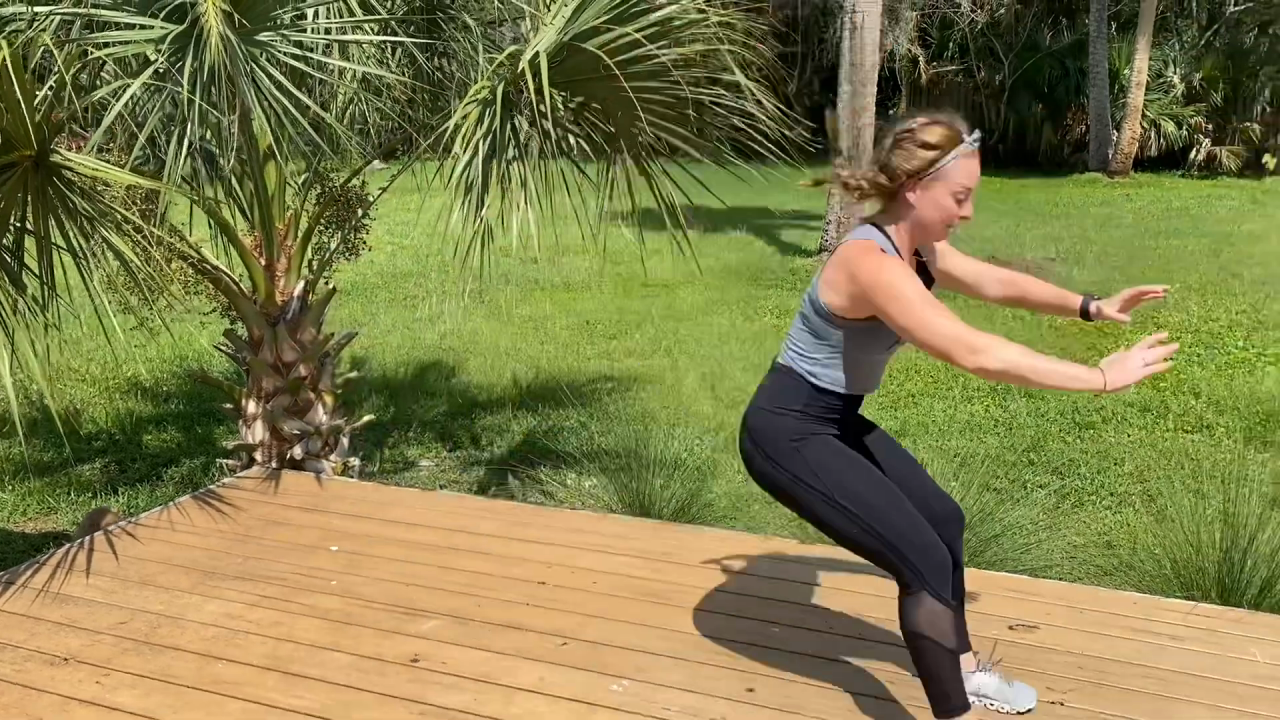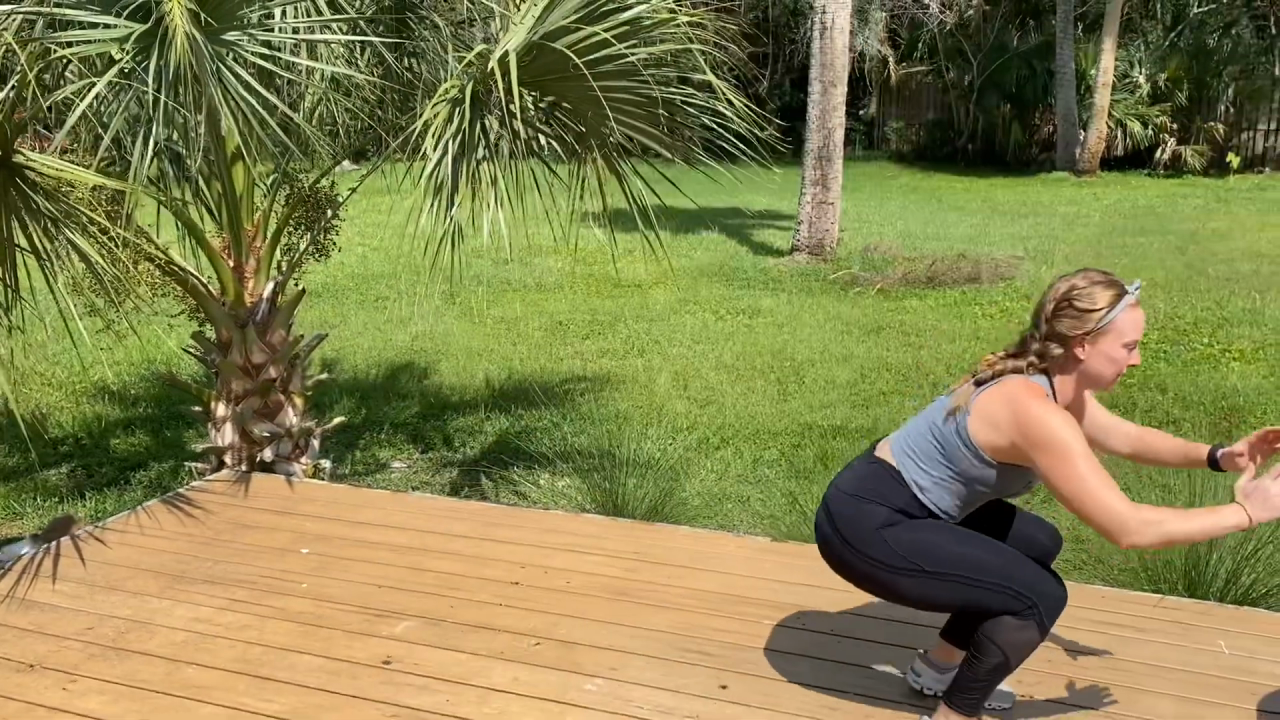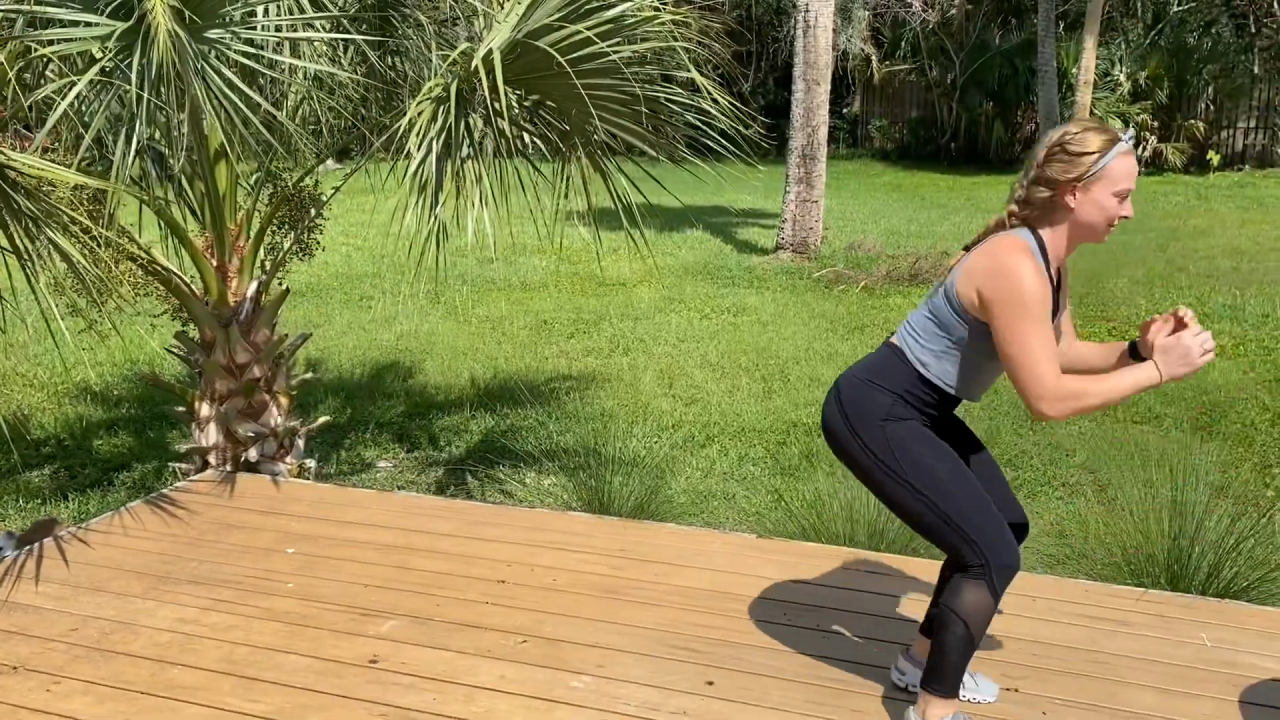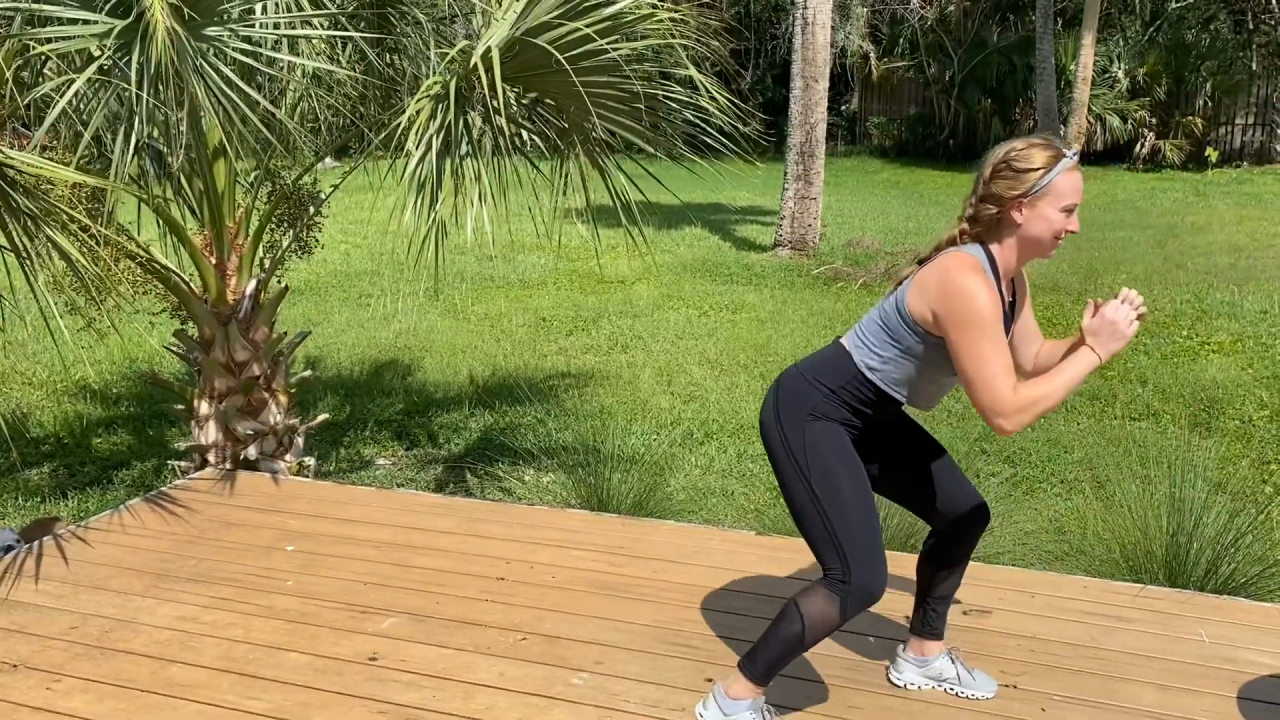
dt=0.4s
person 1, frame 1
left shoulder: (915, 245)
right shoulder: (870, 263)
left elbow: (1000, 283)
right elbow: (974, 354)
left wrist: (1090, 307)
right wrist: (1096, 376)
left hip: (829, 422)
right hip: (786, 433)
left knee: (942, 526)
right knee: (925, 556)
left ankle: (958, 662)
person 1, frame 2
left shoulder: (1050, 380)
right shoulder: (1034, 412)
left elbow: (1125, 437)
right elbow: (1128, 528)
left wrist: (1217, 455)
left hip: (898, 503)
right hip: (863, 525)
left knee: (1039, 545)
right knee: (1039, 595)
left ankle: (939, 665)
person 1, frame 3
left shoulder: (1046, 253)
right shoulder: (1015, 265)
left elbow: (1064, 356)
right elbow: (1049, 400)
left wrist: (1141, 345)
right wrist: (1159, 369)
left hip: (916, 406)
right hip: (871, 412)
left knee: (1005, 526)
right knee: (993, 554)
left ankle: (928, 656)
person 1, frame 4
left shoulder: (1005, 273)
right shoulder: (966, 283)
left elbow: (1030, 361)
right elbow: (1006, 411)
left wrist: (1088, 337)
right wrist: (1094, 350)
left hip: (861, 413)
right hip: (808, 414)
left knee: (965, 514)
right knee: (858, 579)
left ankle: (922, 656)
